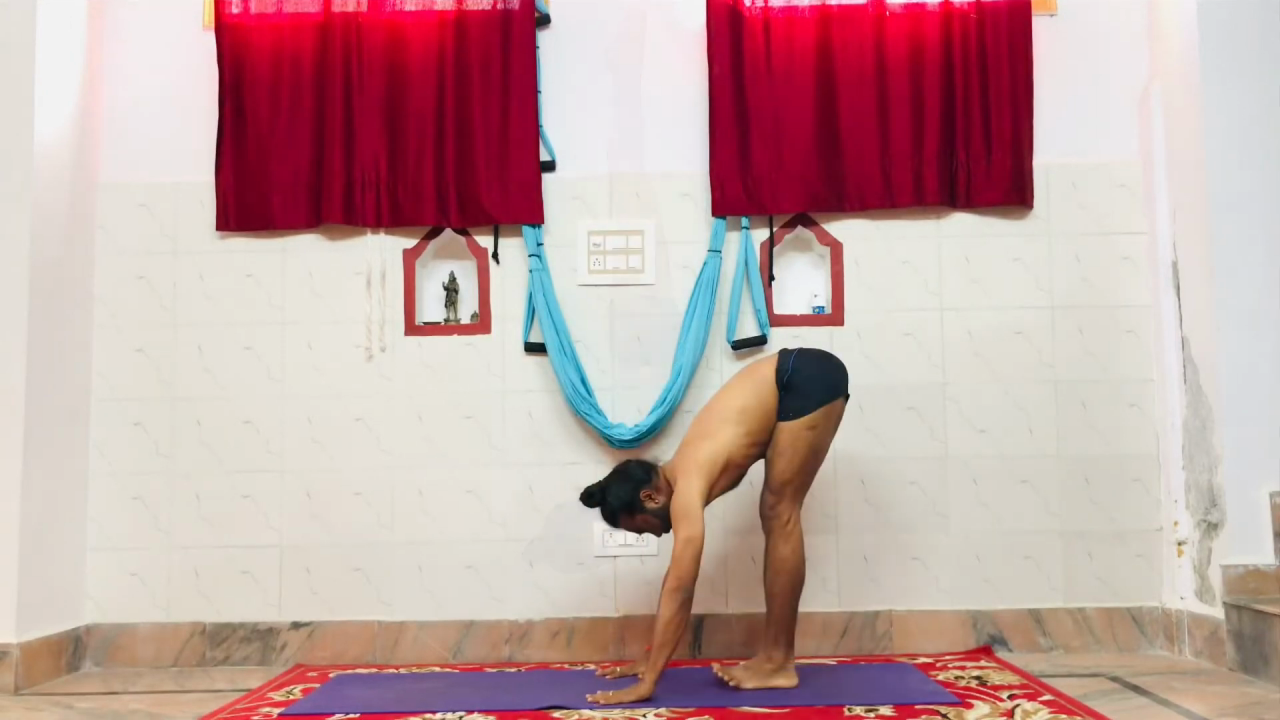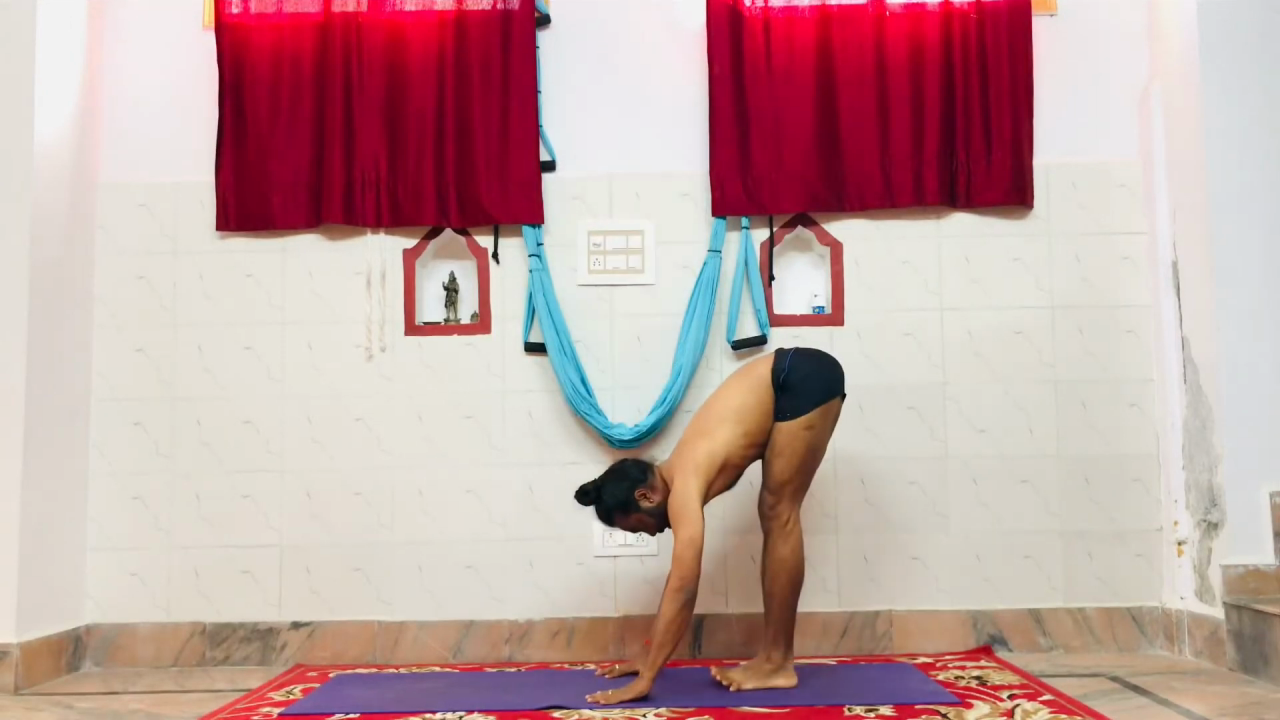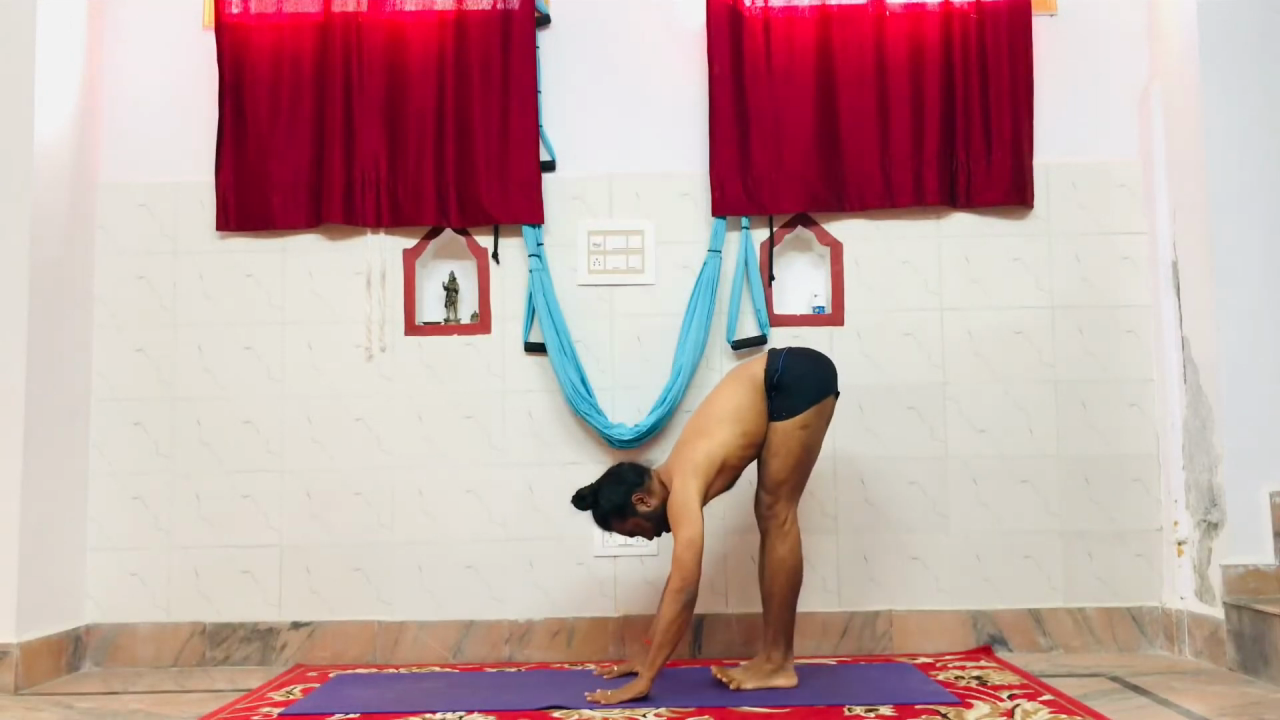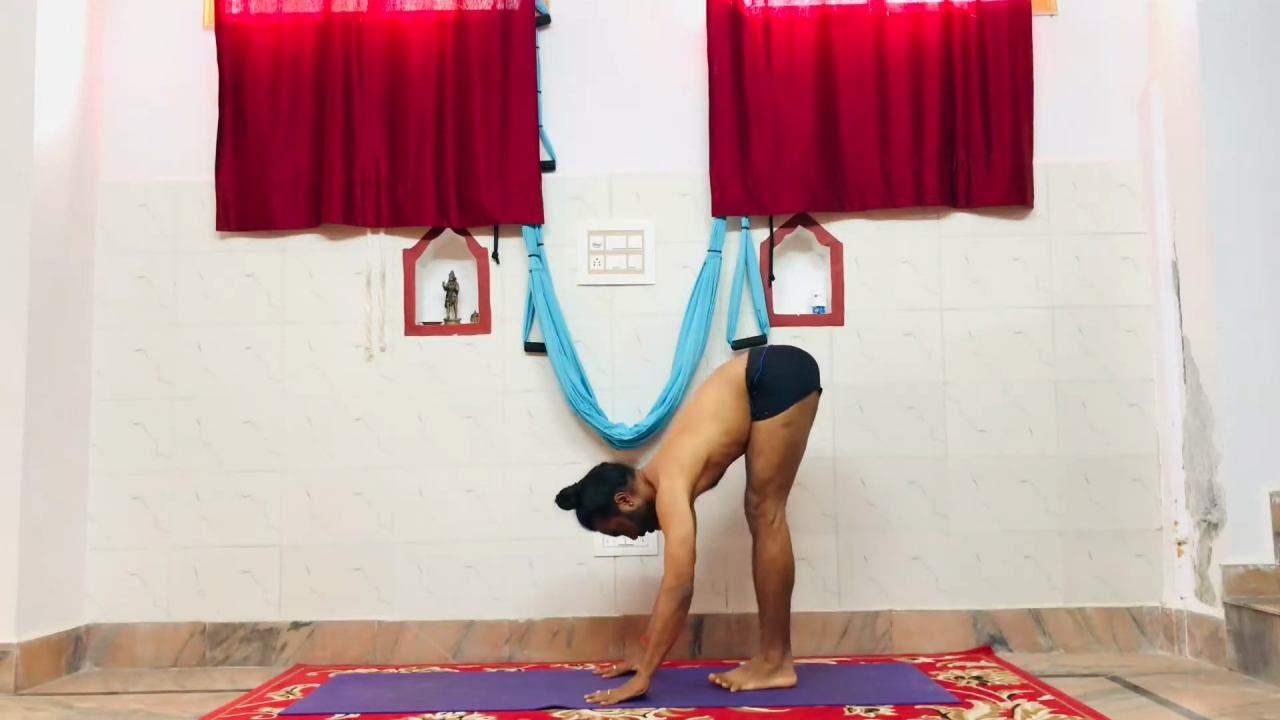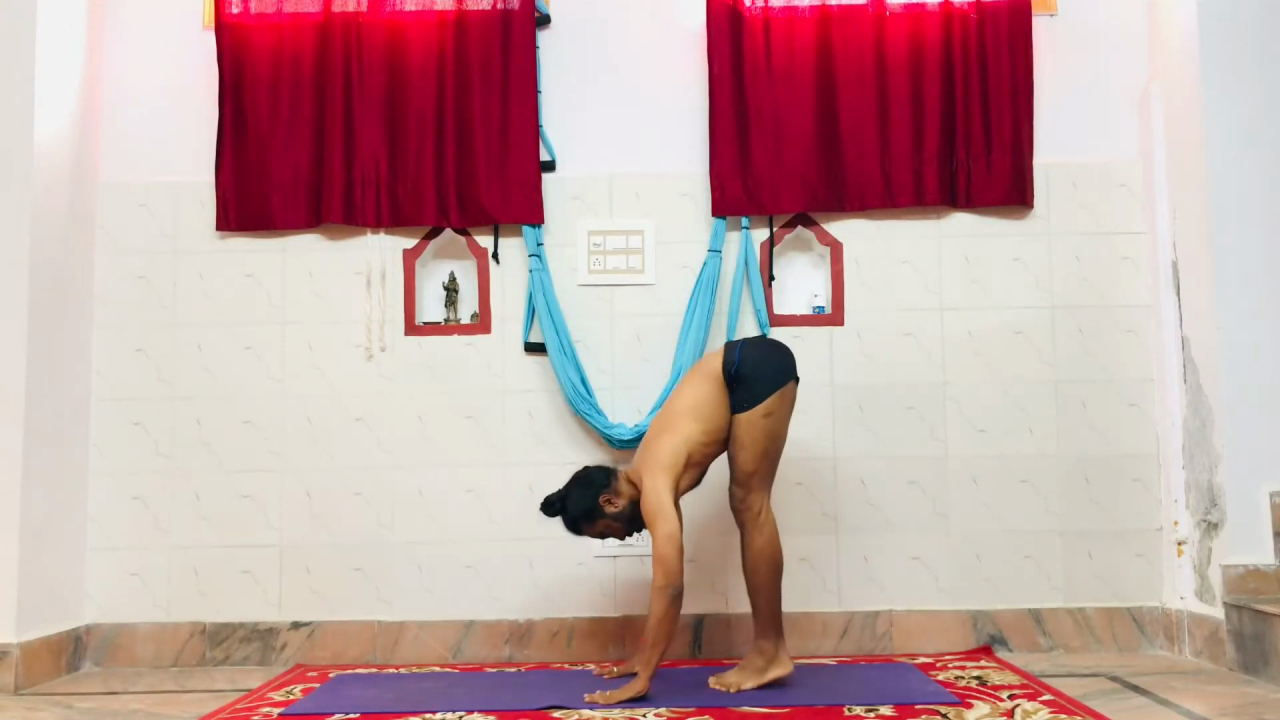
dt=0.4s
person 1, frame 1
left shoulder: (685, 488)
right shoulder: (680, 477)
left elbow: (678, 589)
right elbow: (678, 585)
left wrist: (647, 682)
right wrist: (651, 661)
left hip: (810, 378)
right hip: (791, 380)
left knee: (780, 516)
right knee: (776, 516)
left ankle: (778, 662)
right ankle: (774, 657)
person 1, frame 2
left shoulder: (683, 488)
right shoulder: (677, 476)
left elbow: (682, 588)
right elbow: (680, 581)
left wrist: (644, 680)
right wrist: (650, 659)
left hip: (806, 378)
right hip: (788, 381)
left knee: (778, 517)
right knee: (774, 517)
left ankle: (777, 663)
right ankle: (773, 658)
person 1, frame 3
left shoulder: (682, 491)
right shoulder: (676, 480)
left elbow: (683, 590)
right elbow: (679, 582)
left wrist: (644, 680)
right wrist: (649, 658)
left hip: (799, 378)
right hip: (782, 379)
left knee: (776, 517)
right knee: (771, 517)
left ankle: (778, 662)
right ankle: (774, 658)
person 1, frame 4
left shoulder: (668, 489)
right shoulder: (664, 479)
left elbow: (678, 588)
right elbow: (675, 583)
left wrist: (644, 677)
right wrist: (645, 656)
left hip: (781, 376)
right hip: (767, 378)
left knee: (765, 517)
right knee: (761, 516)
left ankle: (776, 661)
right ankle: (772, 657)
person 1, frame 5
left shoulder: (653, 489)
right shoulder: (647, 480)
left elbow: (668, 586)
right elbow: (666, 583)
left wrist: (642, 680)
right wrist: (644, 658)
left hip: (758, 367)
right hip: (746, 370)
left knee: (751, 510)
right knee: (747, 510)
left ankle: (771, 653)
right ankle: (767, 650)
